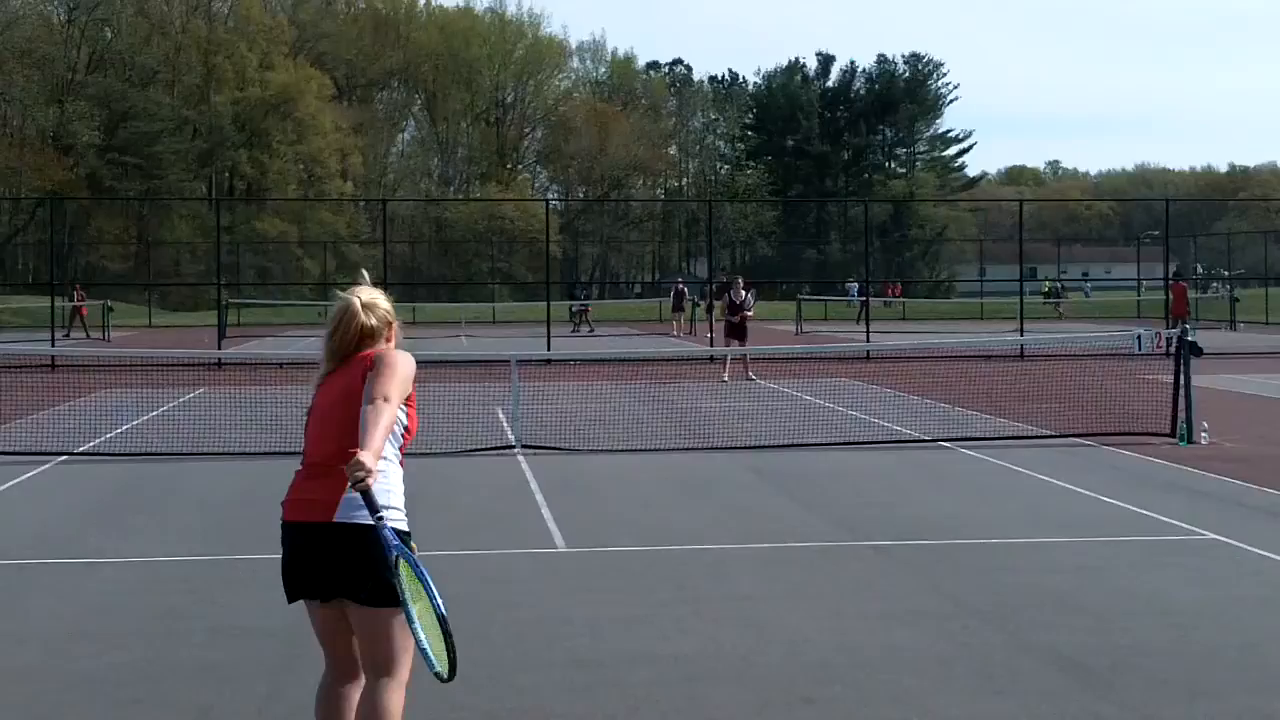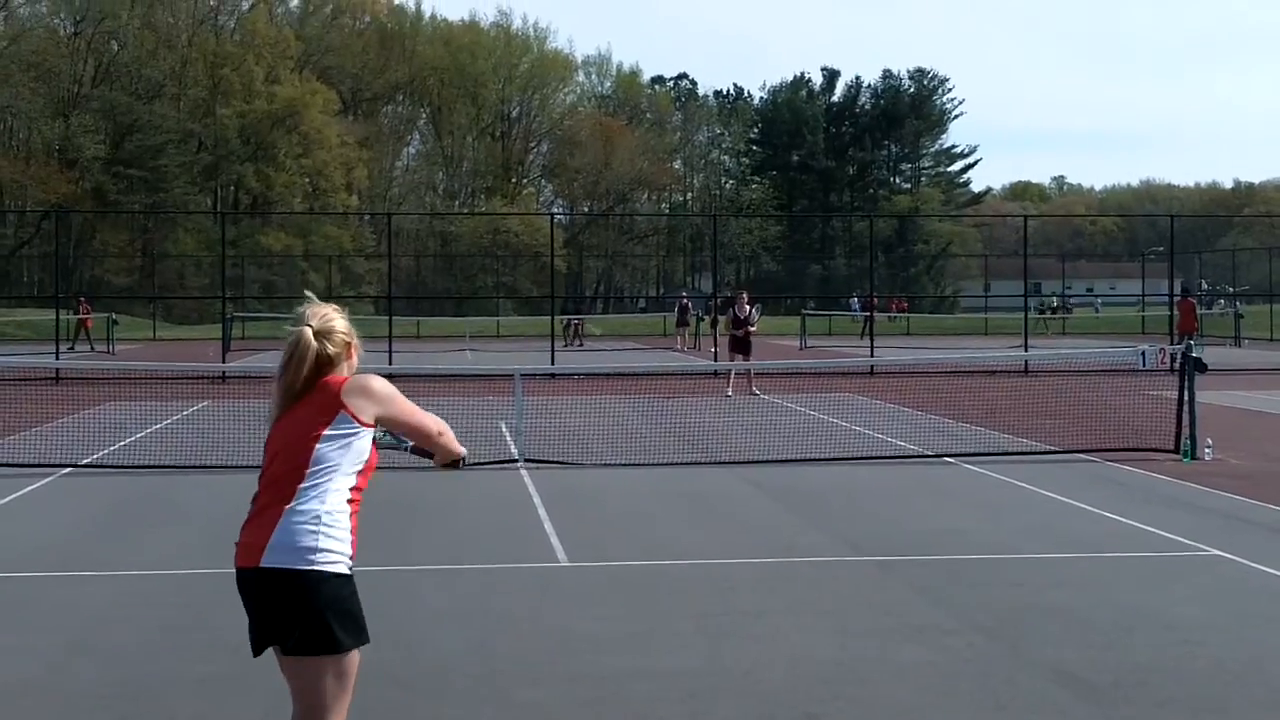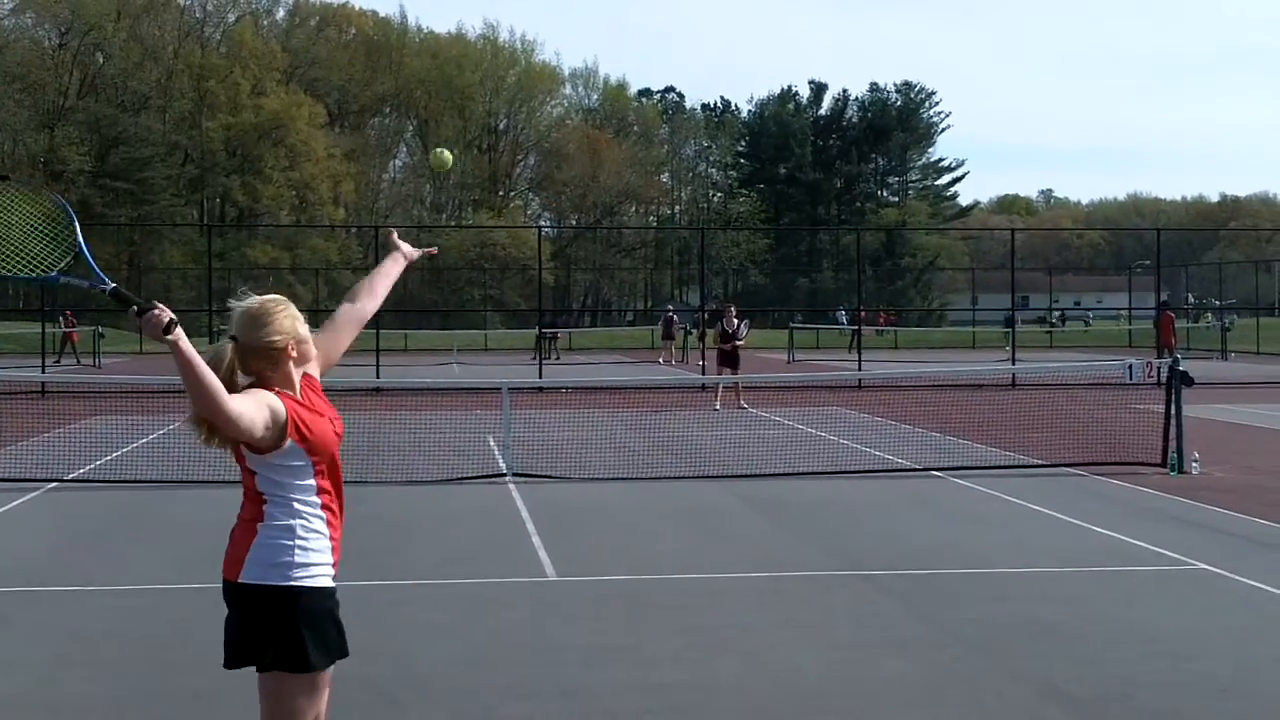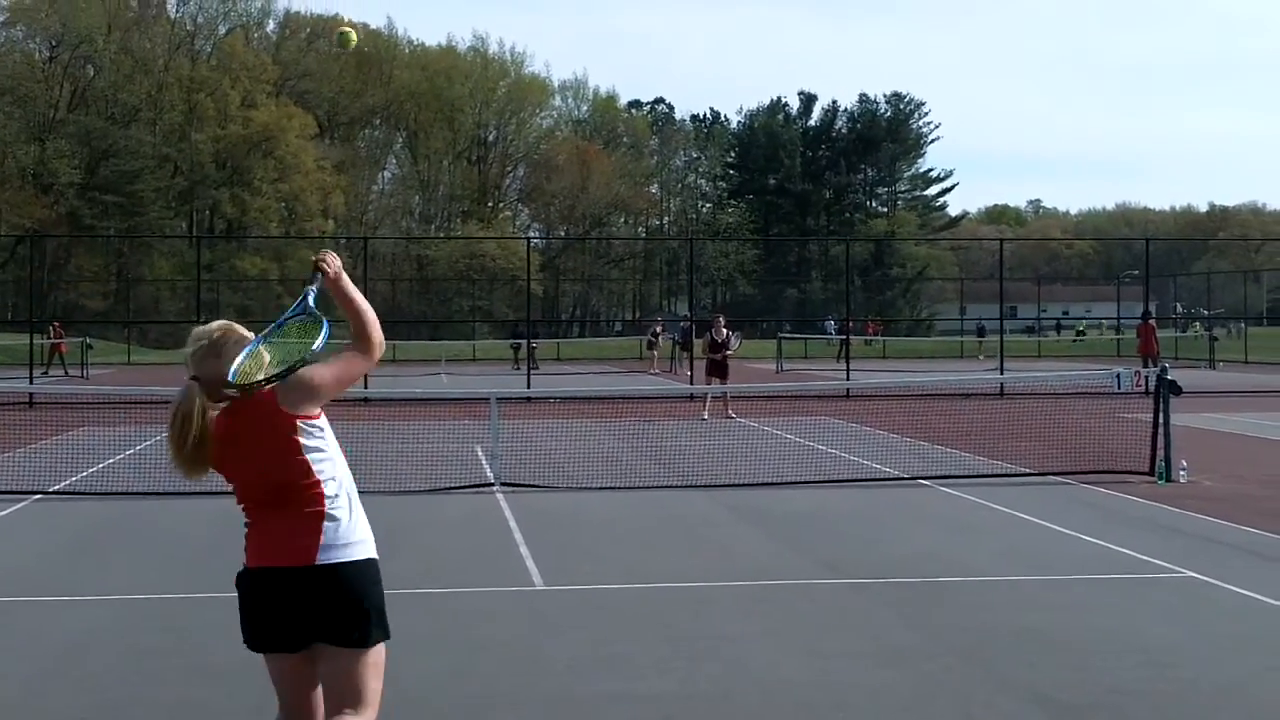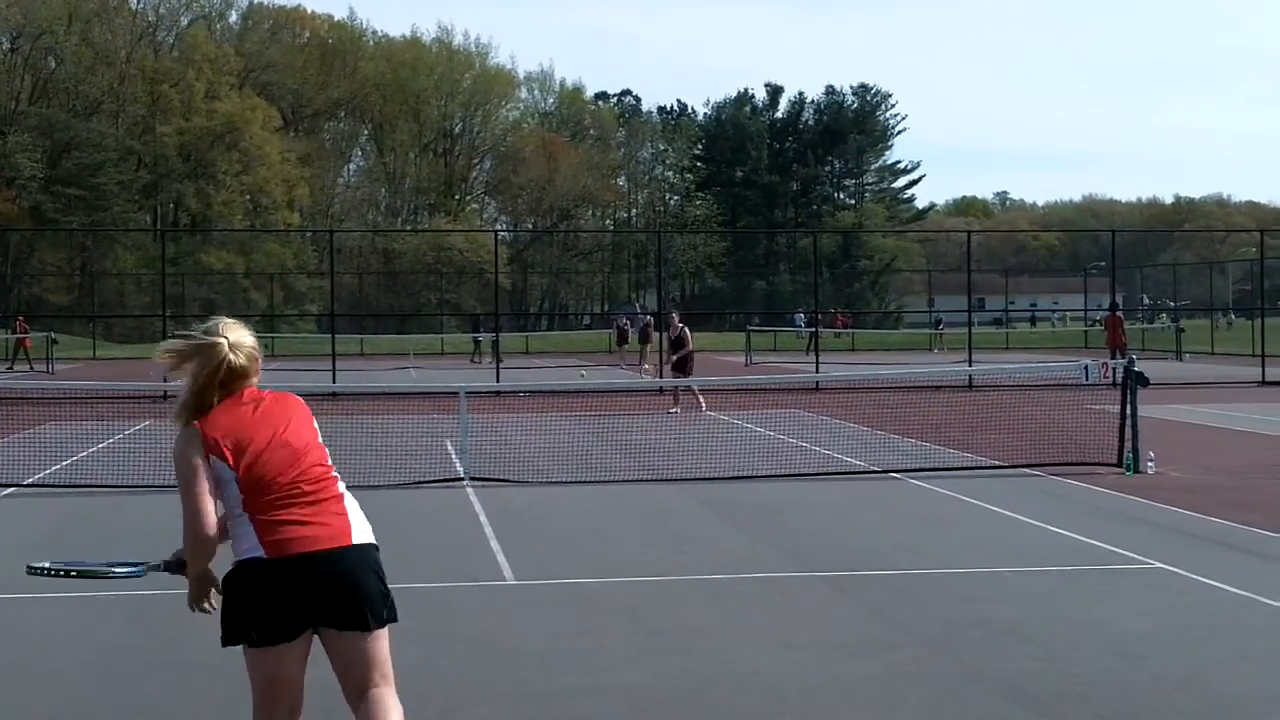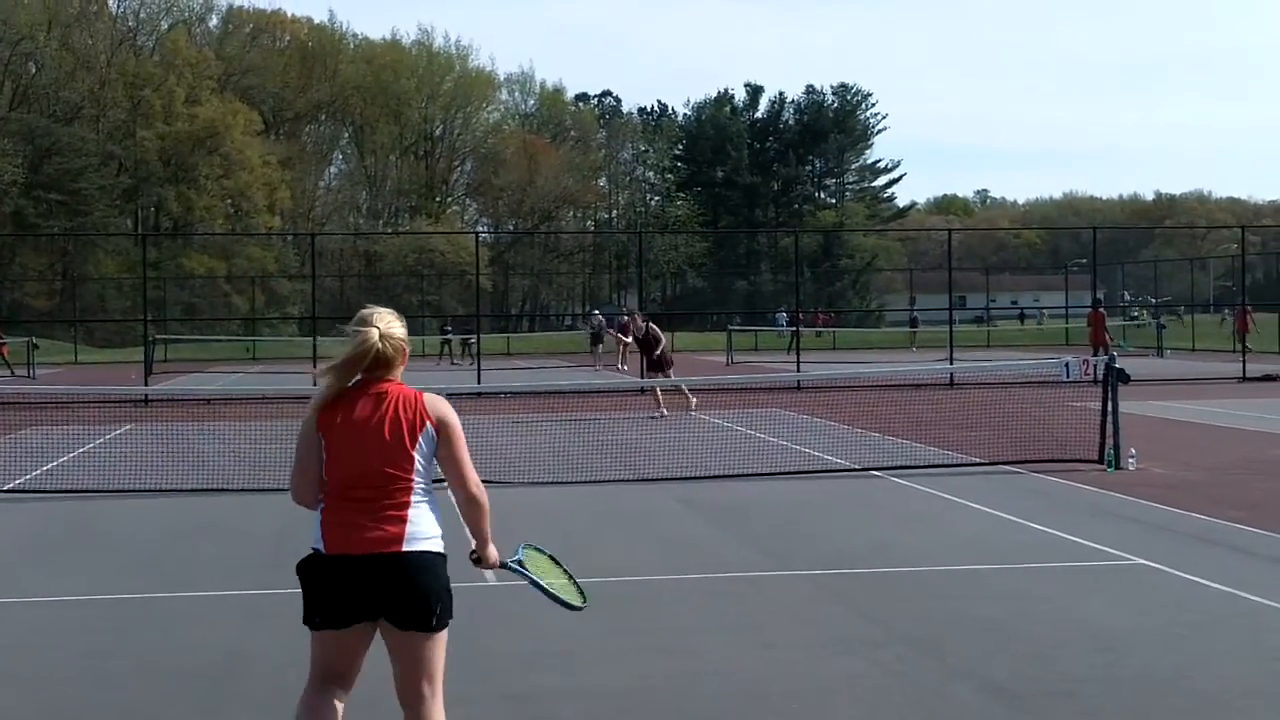
dt=0.7s
person 1, frame 1
left shoulder: (330, 377)
right shoulder: (393, 360)
right elbow: (380, 404)
right wrist: (370, 455)
left hip: (304, 523)
right hip: (363, 524)
left knee: (343, 669)
right knee: (391, 673)
person 1, frame 2
left shoulder: (292, 404)
right shoulder: (363, 390)
right elbow: (435, 434)
right wrist: (450, 450)
left hip: (261, 564)
right hip: (308, 566)
person 1, frame 3
left shoulder: (303, 382)
right shoulder: (261, 404)
left elbow: (353, 311)
right elbow: (225, 412)
left wrist: (397, 258)
right wrist: (178, 346)
left hip: (296, 580)
right hip: (284, 582)
person 1, frame 4
left shoulder: (214, 439)
right shoulder: (288, 399)
right elbow: (370, 347)
right wrist: (340, 282)
left hip: (268, 578)
right hip: (338, 568)
person 1, frame 5
left shoulder: (197, 435)
right shoulder: (295, 405)
left elbow: (202, 531)
left wrist: (197, 573)
left hip: (270, 571)
right hip: (348, 554)
person 1, frame 6
left shoulder: (324, 411)
right shoulder: (432, 408)
left elbow: (303, 493)
right elbow: (469, 491)
right wrist: (485, 544)
left hip: (337, 561)
right hip: (412, 559)
left knee: (327, 684)
